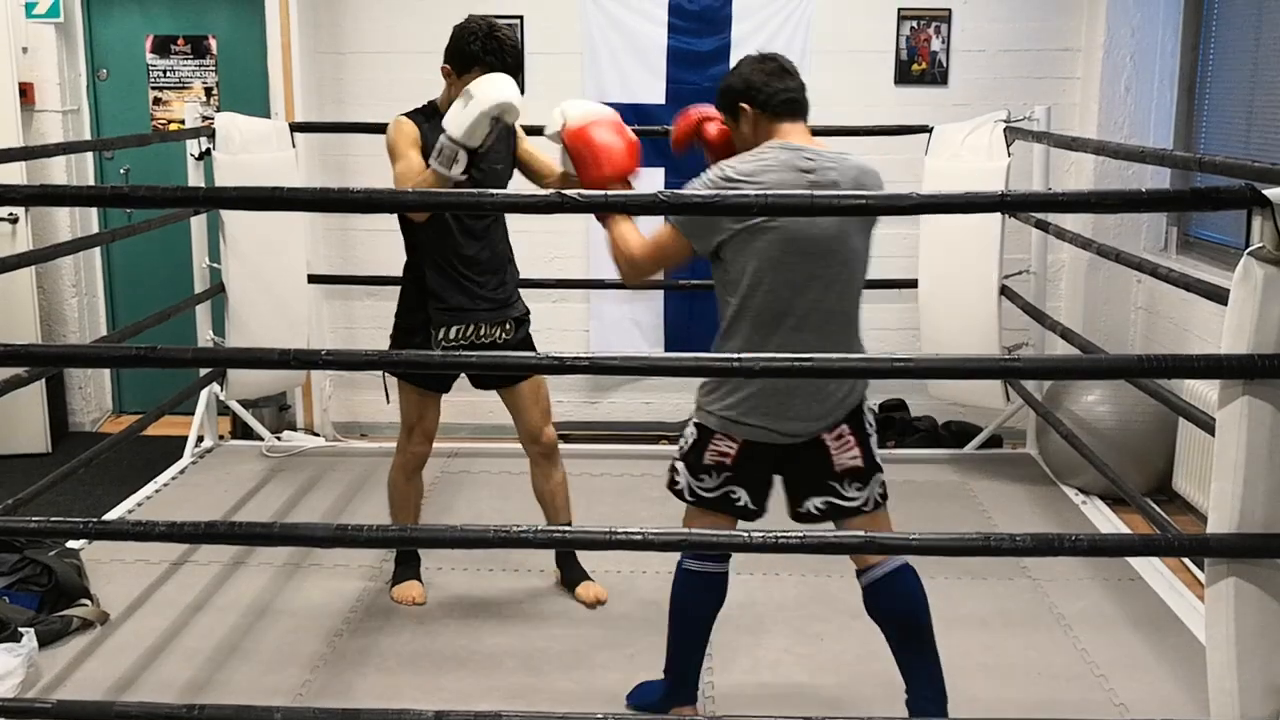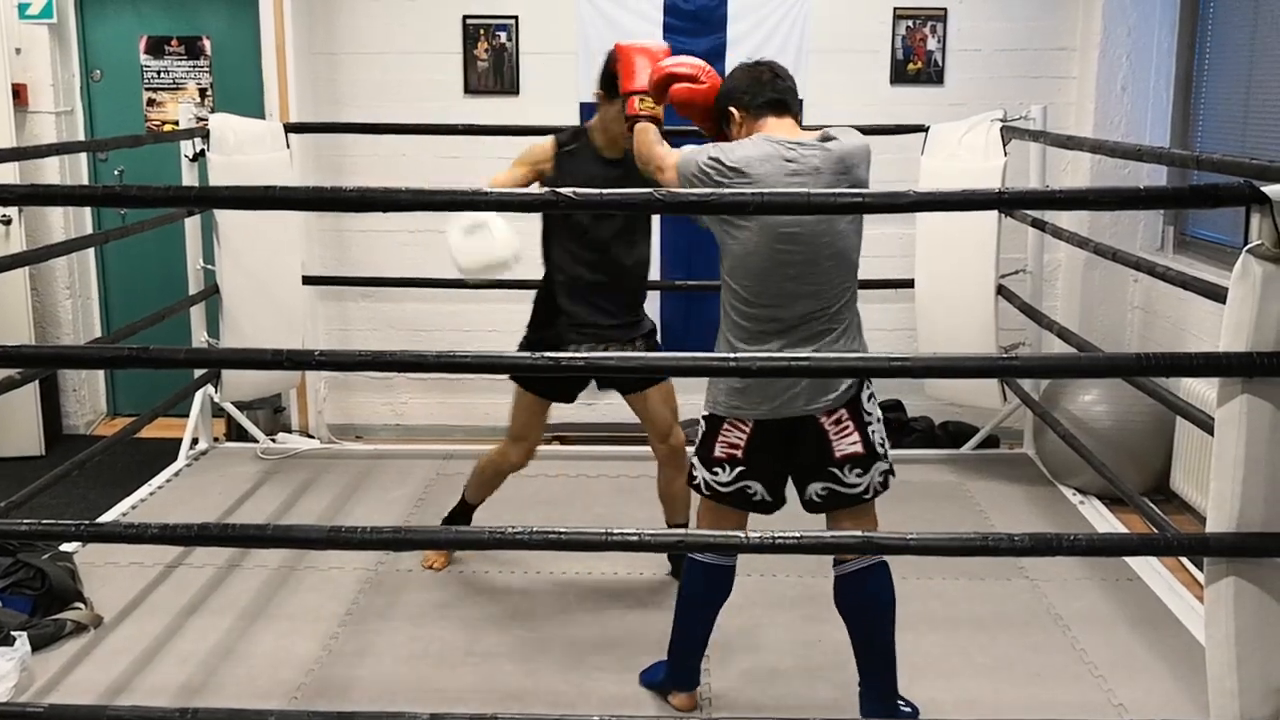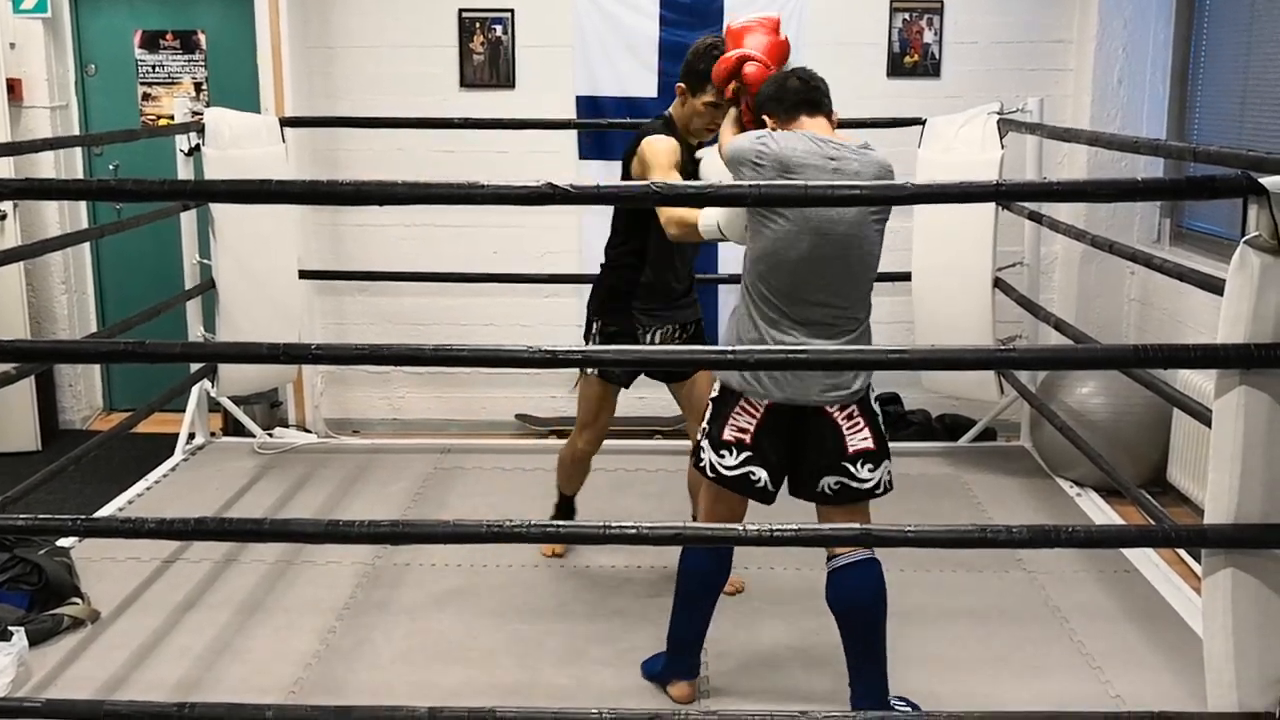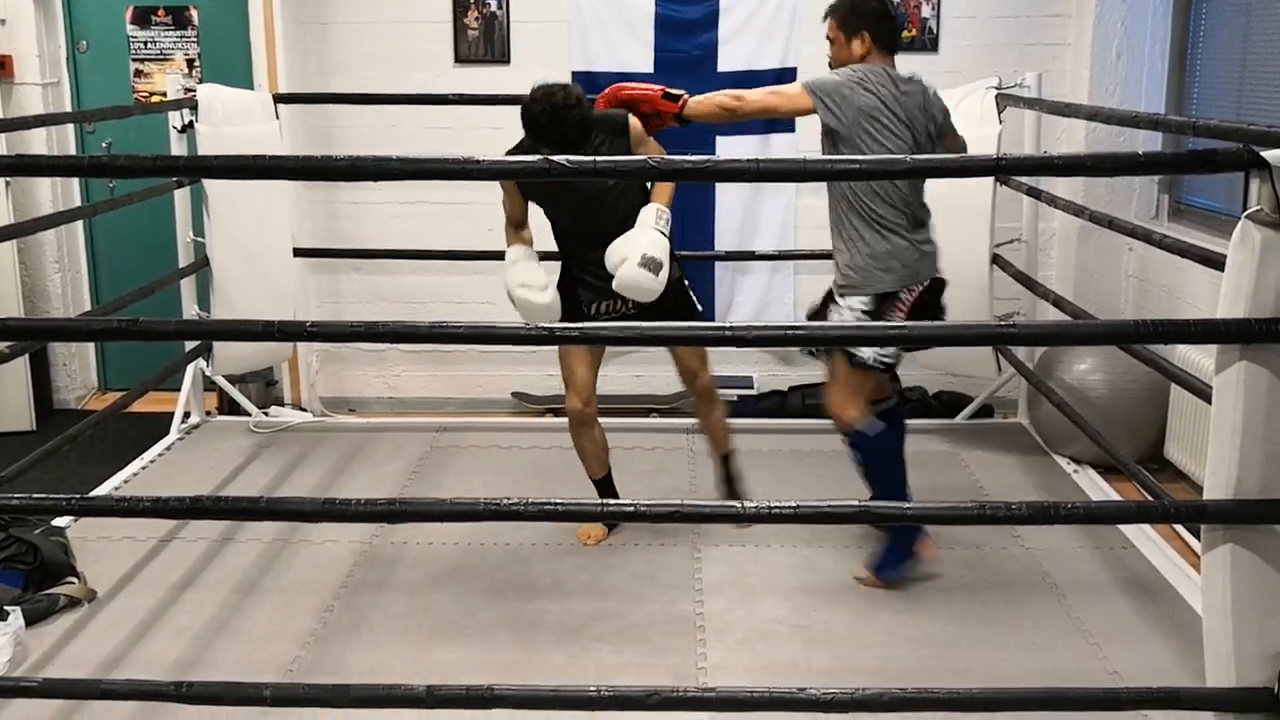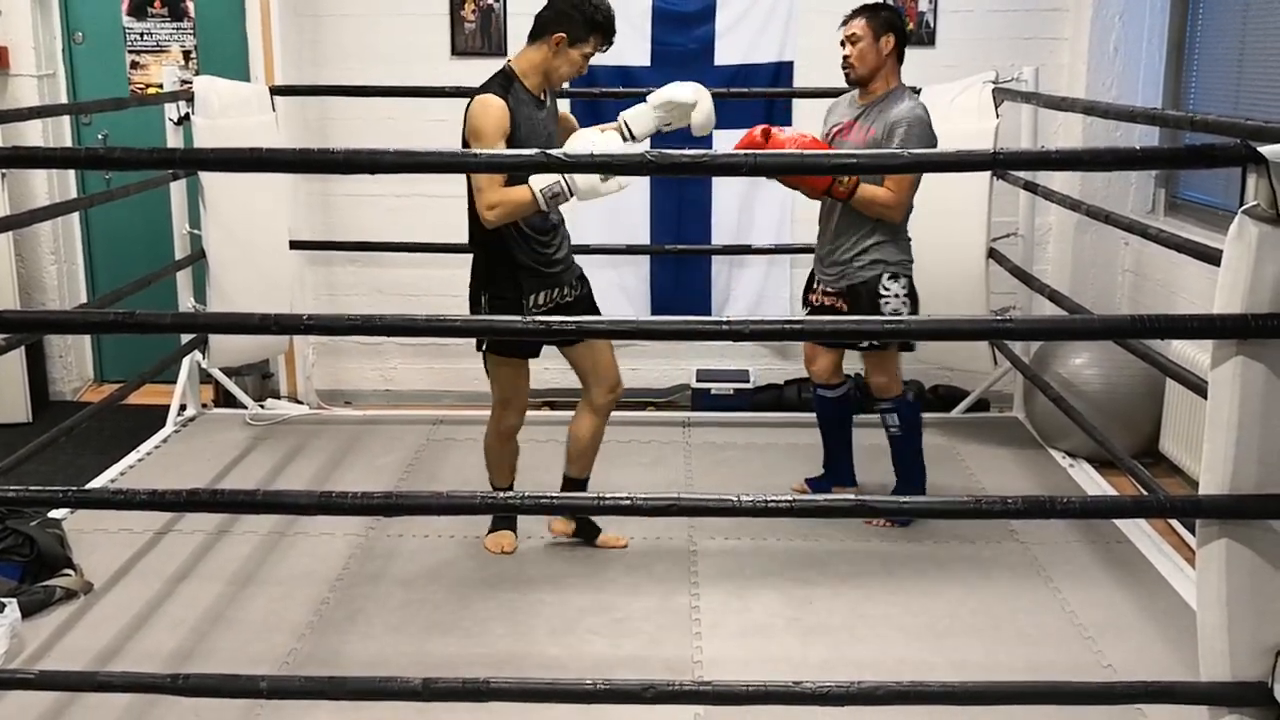
dt=1s
person 1, frame 1
left shoulder: (730, 182)
right shoulder: (863, 179)
left elbow: (640, 261)
left hip: (740, 410)
right hip: (833, 405)
left knee: (704, 544)
right knee: (876, 552)
person 1, frame 2
left shoulder: (721, 166)
right shoulder: (851, 153)
left elbow: (654, 162)
left wrist: (641, 103)
right wrist: (713, 100)
left hip: (747, 397)
right hip: (834, 391)
left knee: (713, 537)
right knee: (856, 543)
person 1, frame 3
left shoulder: (765, 154)
right shoulder: (878, 172)
left elbow: (729, 140)
left wrist: (746, 97)
right wrist: (772, 88)
left hip: (757, 382)
right hip: (839, 388)
left knee: (715, 522)
right knee: (849, 540)
left ankle: (680, 671)
right ankle: (871, 703)
person 1, frame 4
left shoulder: (844, 88)
right shoulder: (922, 96)
left elbow: (744, 104)
right elbow: (957, 150)
left wrist: (672, 104)
left hip: (876, 277)
right hip: (915, 272)
left knee: (844, 403)
right knee: (878, 388)
left ankle: (905, 533)
right ankle: (891, 505)
person 1, frame 5
left shoulder: (909, 118)
right shoulder: (840, 107)
left elbow: (894, 207)
left wrist: (834, 182)
right wrist: (787, 157)
left hip: (878, 271)
right hip: (832, 264)
left knee: (884, 383)
right knee: (820, 367)
left ankle: (912, 489)
right ankle: (839, 477)
person 2, frame 1
left shoulder: (503, 125)
right shoulder: (409, 129)
left elbow: (556, 181)
right elbow: (417, 204)
right wrist: (459, 138)
left hip: (500, 311)
right hip: (432, 315)
left knee: (543, 440)
right knee: (414, 446)
left ankle: (567, 561)
right ankle: (406, 560)
person 2, frame 2
right shoulder: (554, 153)
left hip: (627, 327)
right hip: (561, 328)
left knee: (673, 445)
right knee: (516, 452)
left ankle: (682, 556)
right ankle: (455, 523)
person 2, frame 3
left shoulder: (694, 145)
right shoulder: (657, 146)
right elbow: (676, 225)
left hip: (680, 314)
right hip: (623, 311)
right knee: (587, 437)
right ankle: (563, 513)
person 2, frame 4
left shoulder: (622, 128)
right elbow: (517, 225)
left wrist: (654, 224)
right wrist: (521, 264)
left hip: (647, 271)
right hip: (583, 286)
left knee: (703, 386)
right knee: (580, 407)
left ankle: (729, 482)
right ankle: (609, 502)
person 2, frame 5
left shoulder: (543, 95)
right shoulder: (492, 105)
left elbow: (579, 143)
right elbow: (490, 208)
left wrist: (647, 118)
right wrist: (565, 180)
left hip: (559, 272)
right hip: (507, 284)
left knee: (604, 387)
right knee: (508, 416)
left ankle: (569, 511)
right ankle: (503, 512)
